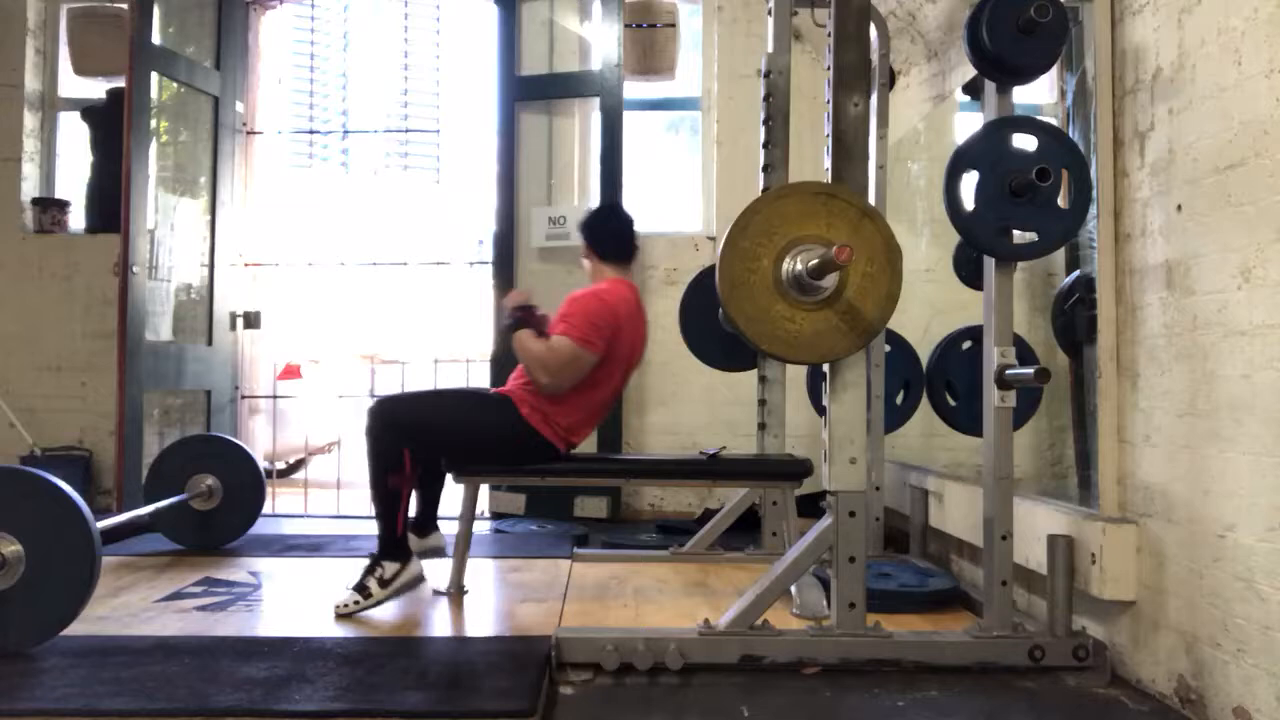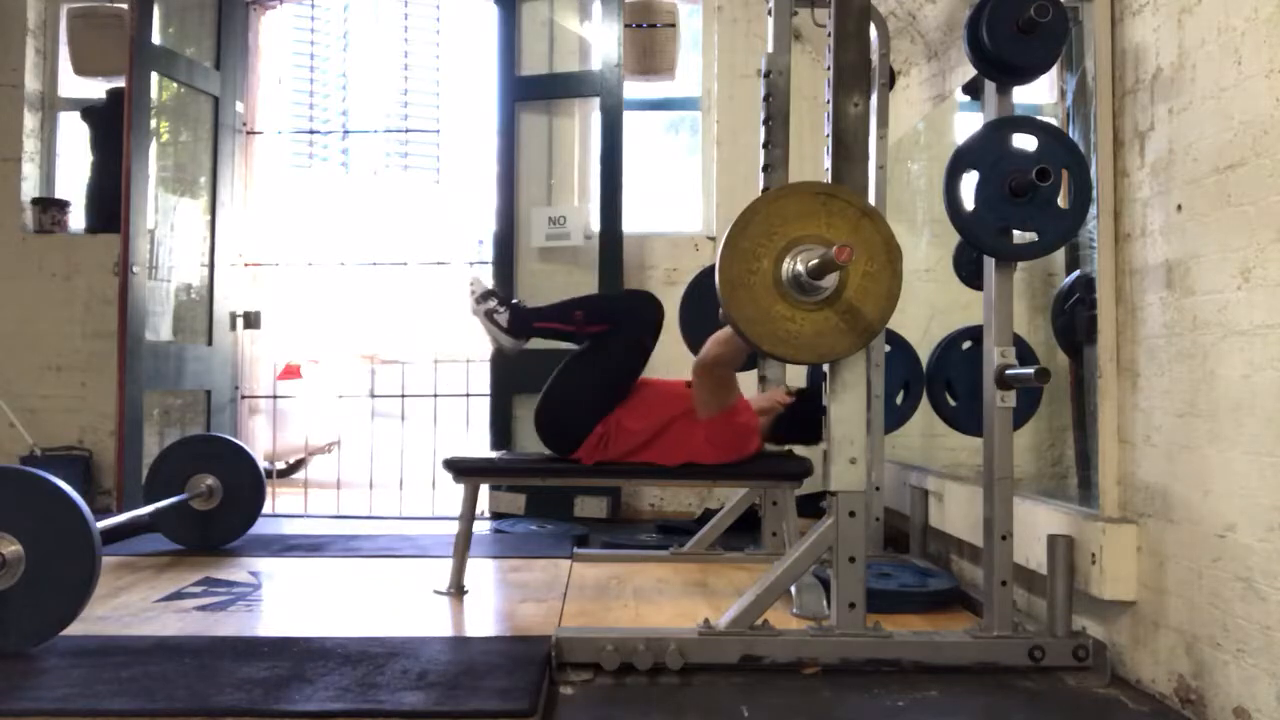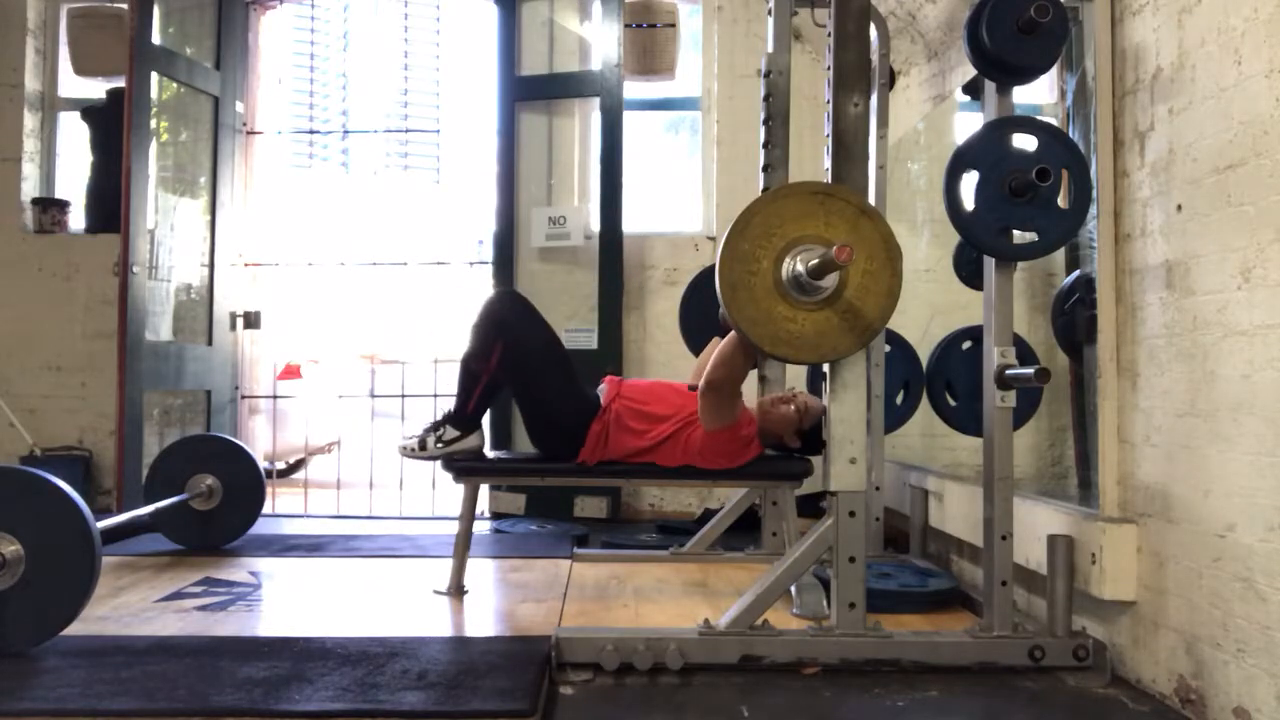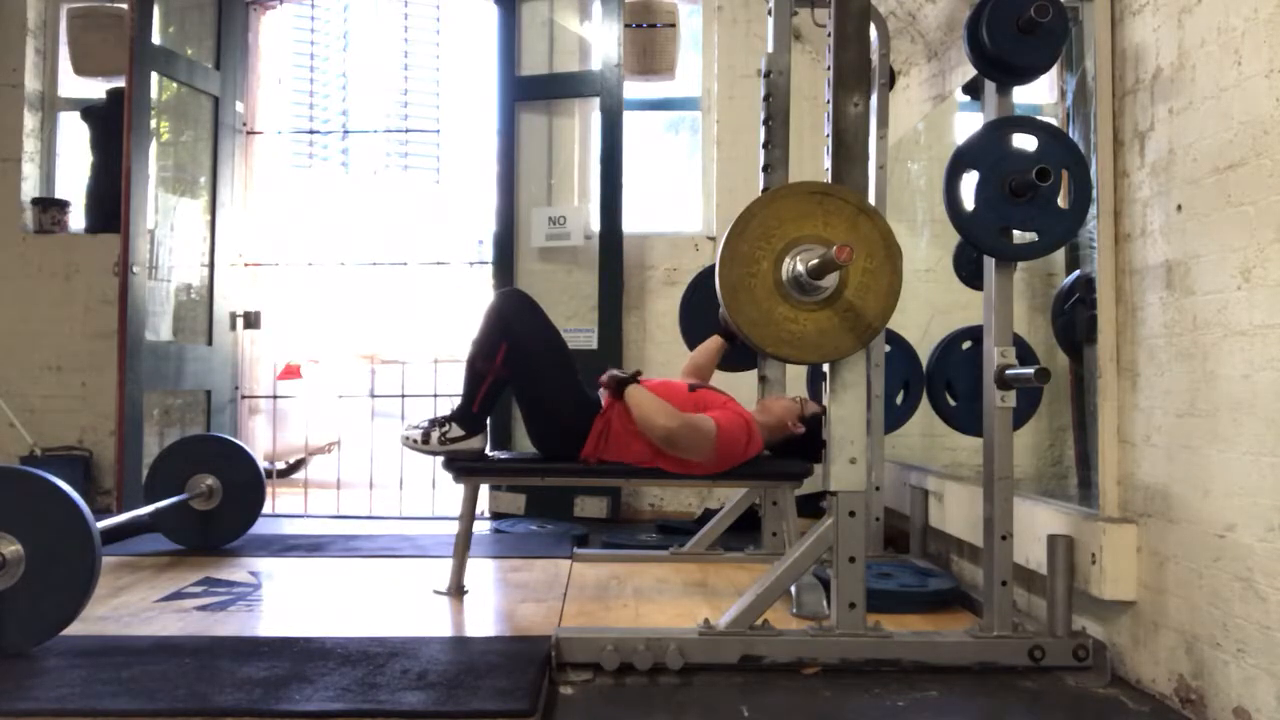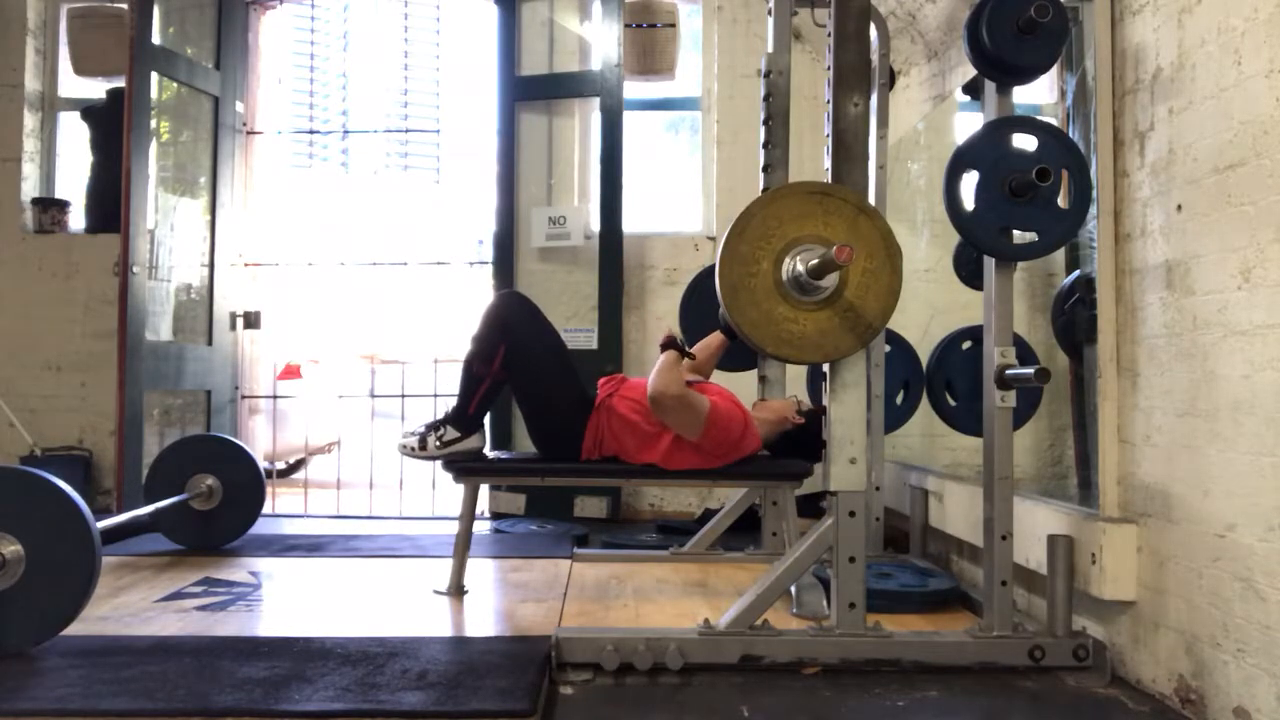
dt=1s
person 1, frame 1
left shoulder: (599, 299)
right shoulder: (627, 301)
left elbow: (553, 375)
left wrist: (518, 323)
right wrist: (535, 325)
left hip: (530, 430)
right hip: (537, 427)
left knee: (390, 417)
right knee: (424, 412)
left ankle: (393, 559)
right ankle: (423, 529)
person 1, frame 2
left shoulder: (733, 430)
right shoulder: (739, 431)
left elbow: (707, 366)
right elbow: (711, 368)
left hip: (574, 424)
right hip: (583, 425)
left knee: (642, 309)
right knee: (638, 314)
left ankle: (514, 322)
right ankle: (517, 323)
person 1, frame 3
left shoulder: (737, 440)
right shoulder: (740, 426)
left elbow: (715, 380)
right elbow: (704, 377)
right wrist: (737, 324)
left hip: (577, 431)
right hip: (590, 412)
left knee: (503, 312)
right knee: (508, 309)
left ankle: (461, 428)
right ankle: (462, 425)
person 1, frame 4
left shoulder: (736, 433)
right shoulder: (736, 424)
left elbow: (668, 430)
right elbow: (689, 380)
left wrist: (622, 385)
right wrist: (728, 333)
left hip: (578, 432)
right hip: (586, 419)
left knee: (511, 308)
right knee: (514, 309)
left ankle: (465, 426)
right ankle: (467, 423)
person 1, frame 5
left shoulder: (733, 427)
right shoulder: (735, 424)
left elbow: (664, 394)
right elbow: (691, 374)
left wrist: (671, 348)
right wrist: (729, 329)
left hip: (578, 430)
right hip: (588, 419)
left knee: (508, 311)
right knee: (512, 314)
left ankle: (461, 428)
right ankle: (463, 425)
